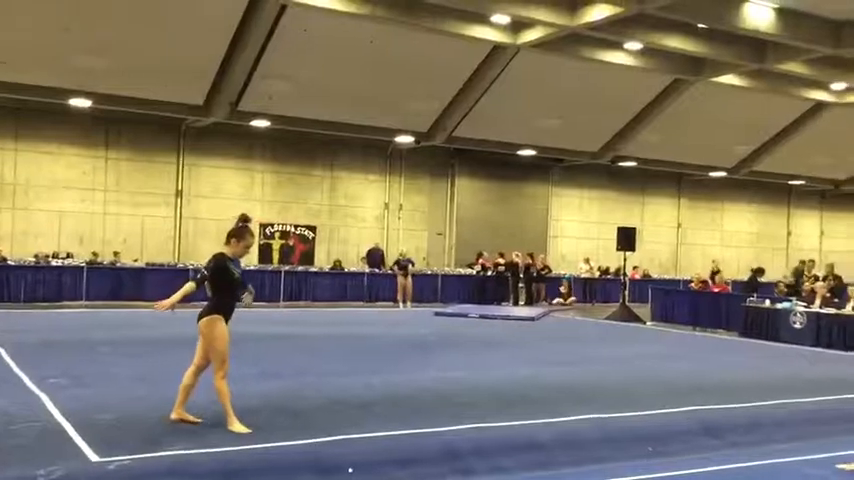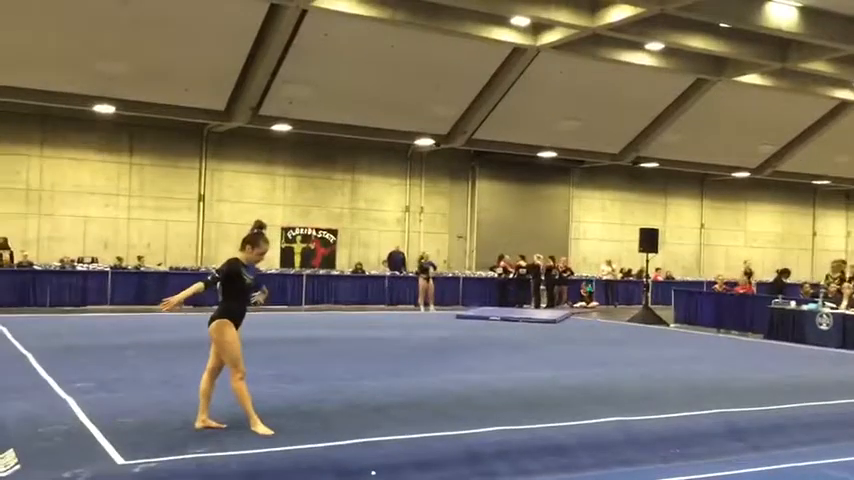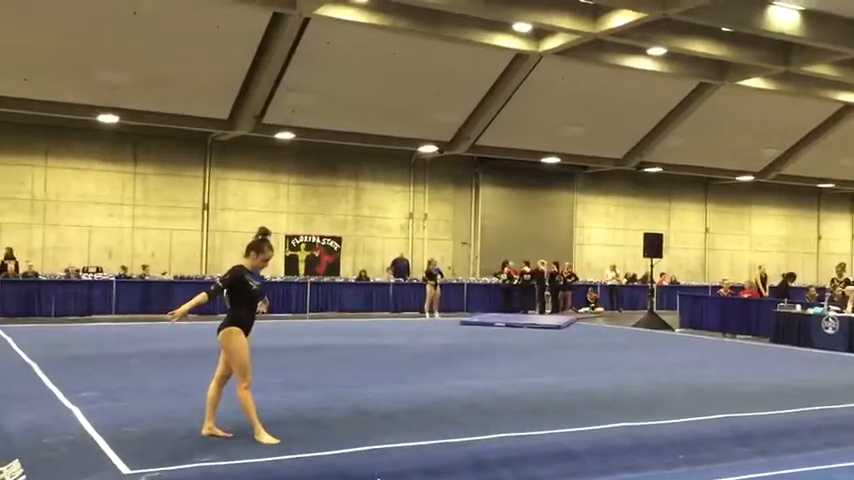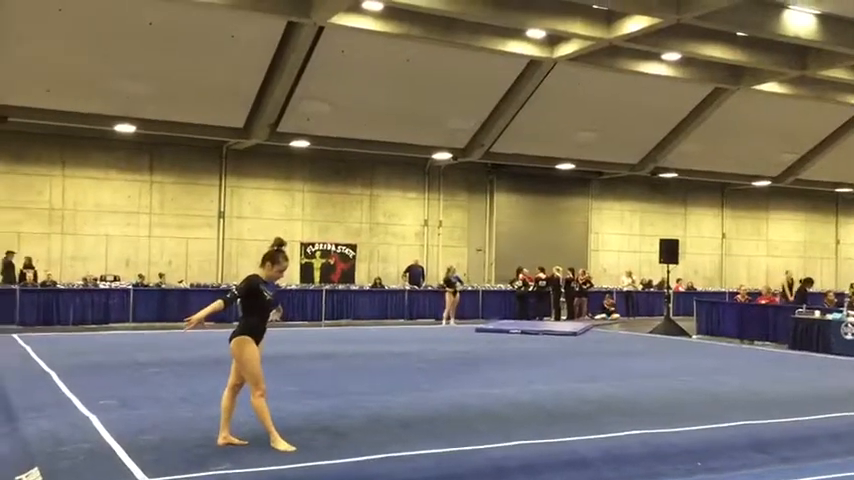
dt=0.4s
person 1, frame 1
left shoulder: (234, 263)
right shoulder: (219, 261)
right elbow: (198, 281)
left wrist: (246, 292)
right wrist: (174, 298)
left hip: (215, 318)
right hip: (213, 318)
left knee: (198, 366)
right knee: (221, 371)
left ankle: (178, 410)
right ankle: (231, 420)
person 1, frame 2
left shoulder: (248, 268)
right shoulder: (232, 266)
right elbow: (208, 282)
left wrist: (260, 293)
right wrist: (181, 296)
left hip: (229, 323)
right hip: (223, 322)
left knee: (212, 370)
right knee: (238, 373)
left ankle: (202, 418)
right ankle: (254, 421)
person 1, frame 3
left shoulder: (254, 275)
right shoulder: (237, 273)
right elbow: (212, 292)
left wrist: (261, 303)
right wrist: (186, 307)
left hip: (240, 330)
right hip: (232, 330)
left knee: (221, 378)
right knee: (245, 381)
left ankle: (209, 425)
right ankle: (258, 431)
person 1, frame 4
left shoulder: (267, 285)
right shoulder: (252, 282)
right elbow: (228, 299)
left wrist: (275, 311)
right wrist: (202, 314)
left hip: (253, 339)
right hip: (243, 339)
left knee: (234, 386)
right knee: (259, 390)
left ankle: (224, 434)
right ankle: (274, 437)
